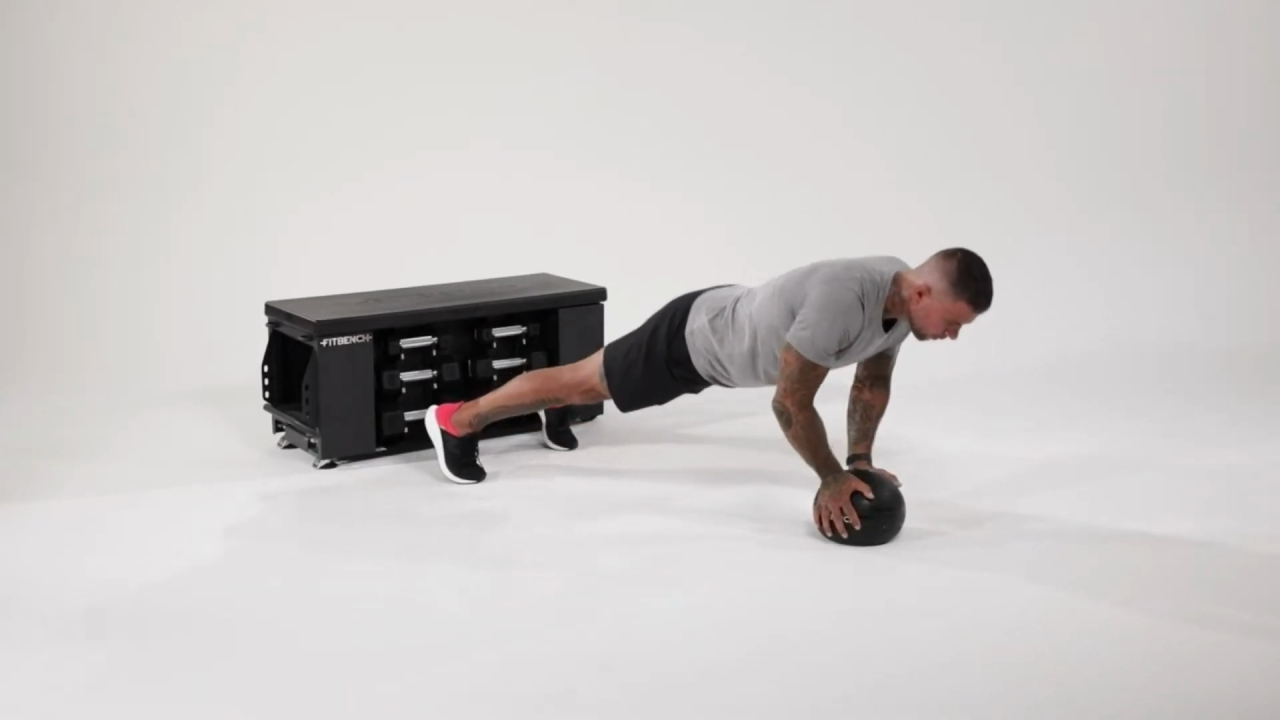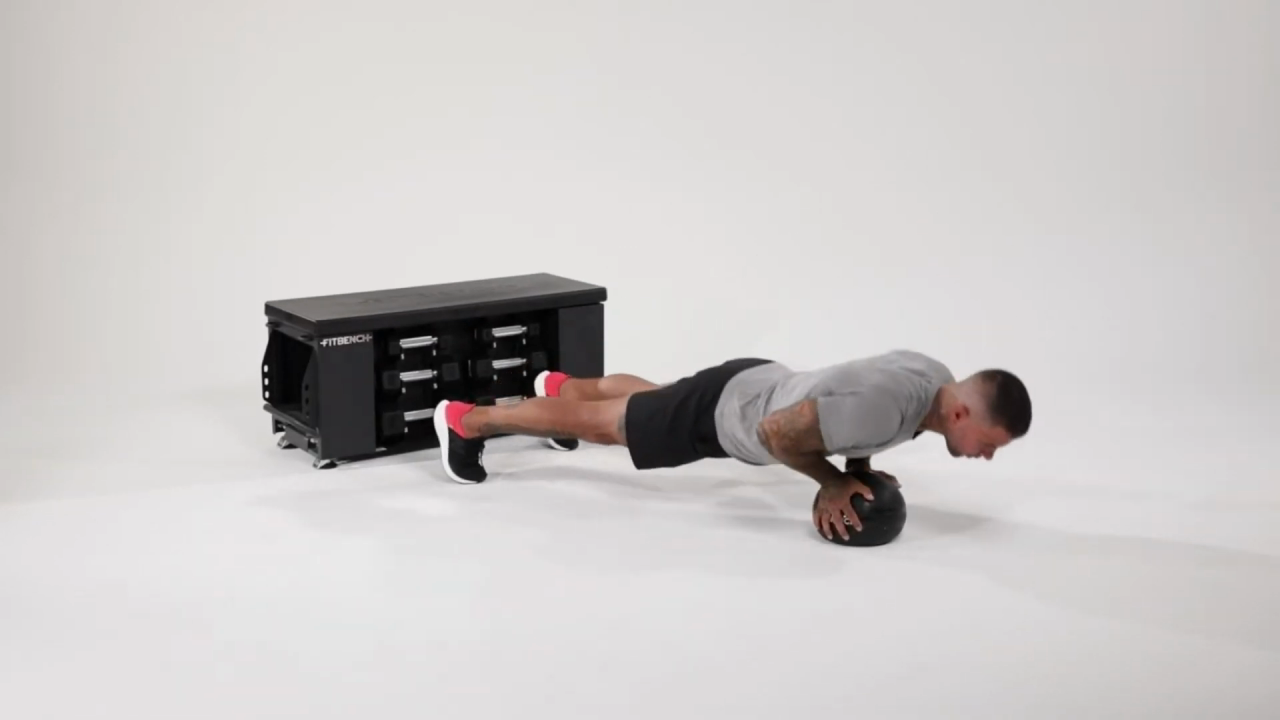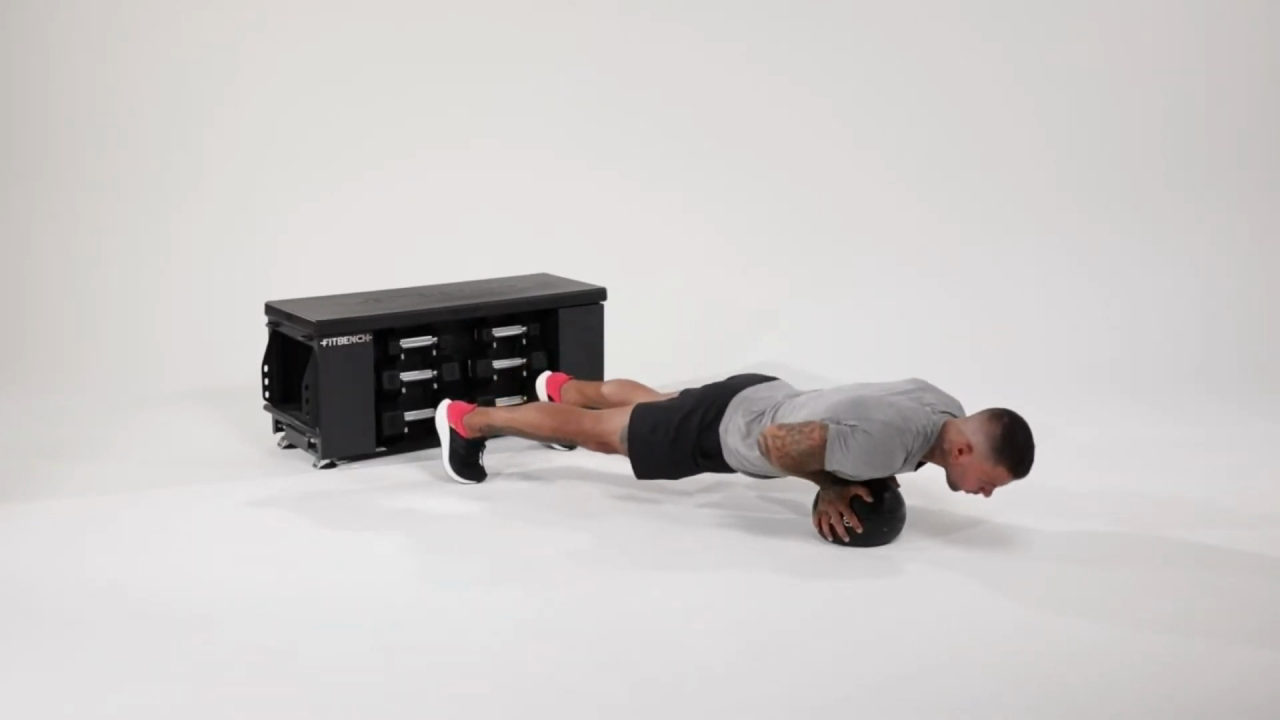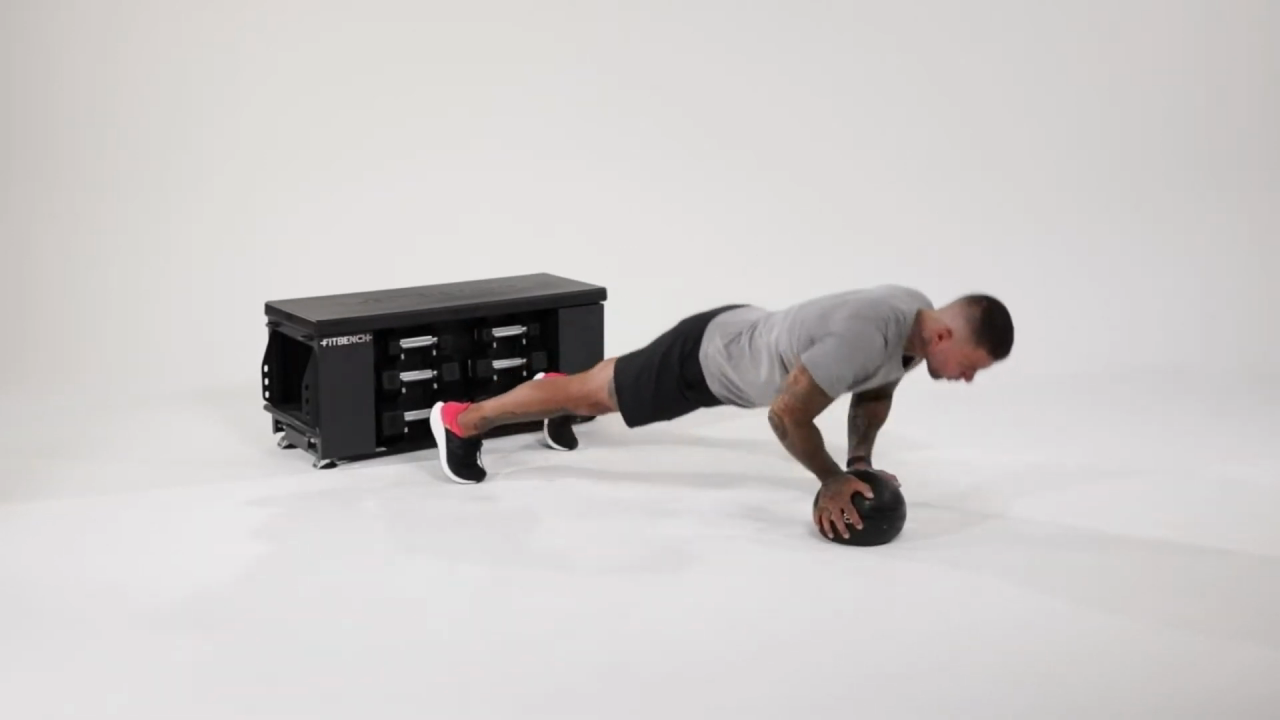
dt=0.5s
person 1, frame 1
left shoulder: (902, 300)
right shoulder: (841, 302)
left elbow: (873, 381)
right elbow: (790, 403)
left wrist: (861, 460)
right wrist: (832, 480)
left hip: (722, 335)
right hip: (694, 338)
left knee: (602, 377)
right knee: (588, 382)
left ankle: (553, 409)
right ankle: (456, 422)
person 1, frame 2
left shoulder: (935, 380)
right shoulder: (884, 412)
right elbow: (775, 431)
left wrist: (860, 464)
right wrist: (832, 482)
left hip: (757, 382)
right hip: (721, 414)
left knee: (644, 396)
right knee: (601, 424)
left ankle: (560, 384)
right ankle: (464, 420)
person 1, frame 3
left shoulder: (944, 409)
right shoulder: (887, 446)
right elbow: (777, 443)
left wrist: (853, 470)
right wrist: (831, 484)
left hip: (760, 397)
right hip: (725, 430)
left knee: (650, 402)
right knee: (601, 433)
left ankle: (562, 387)
right ankle: (466, 419)
person 1, frame 4
left shoulder: (917, 324)
right shoulder: (862, 339)
left elbow: (872, 395)
right elbow: (785, 415)
left wrist: (861, 465)
right wrist: (832, 482)
left hip: (738, 349)
right hip: (706, 356)
left knee: (623, 378)
right knee: (594, 394)
left ankle: (553, 382)
right ankle: (461, 422)
